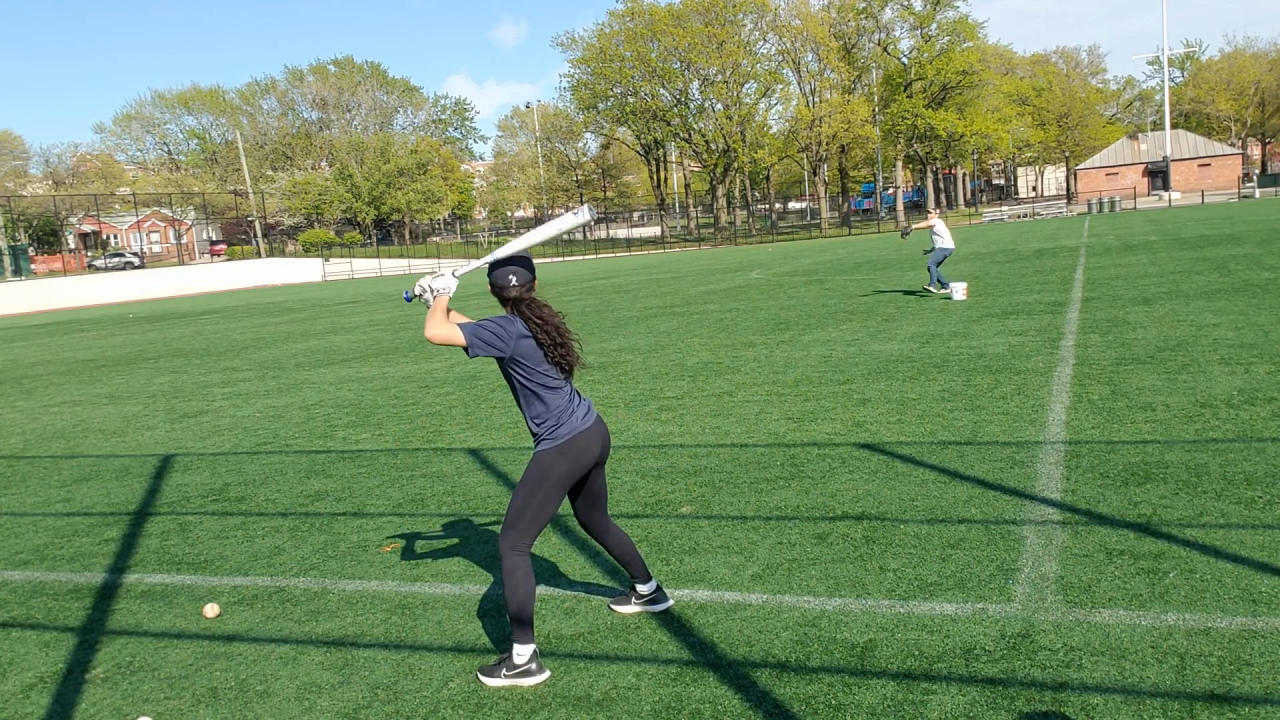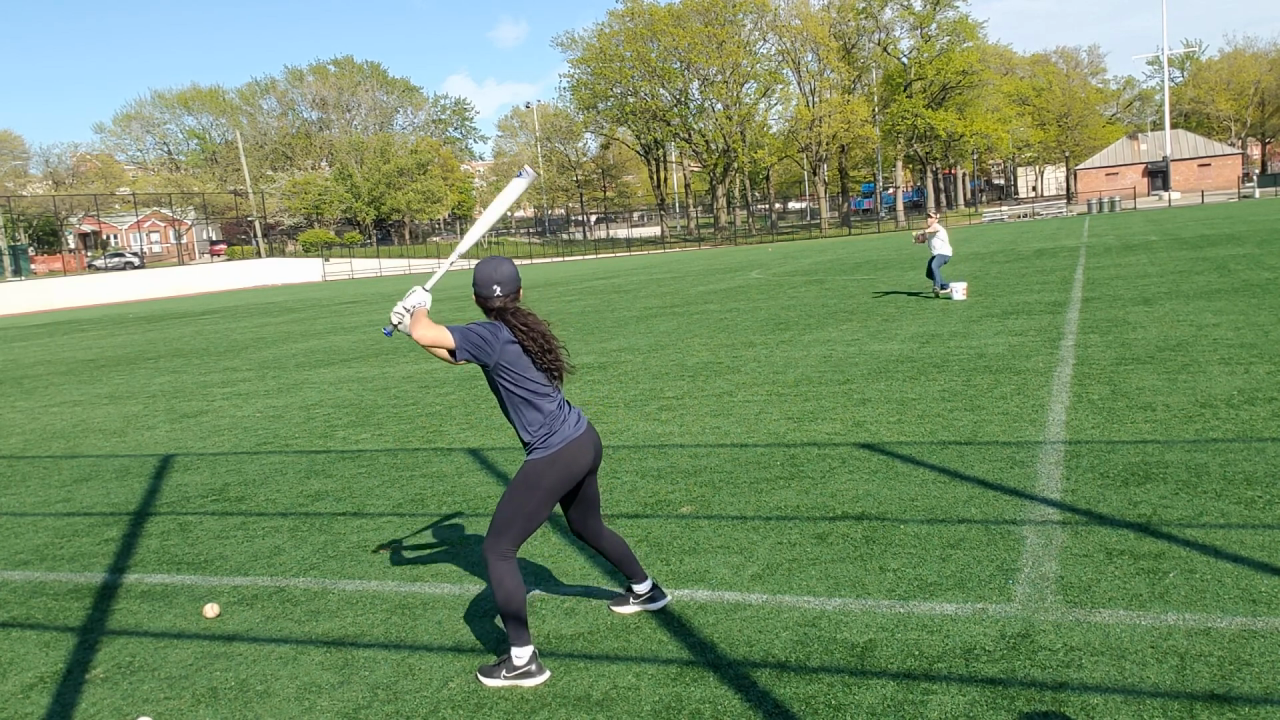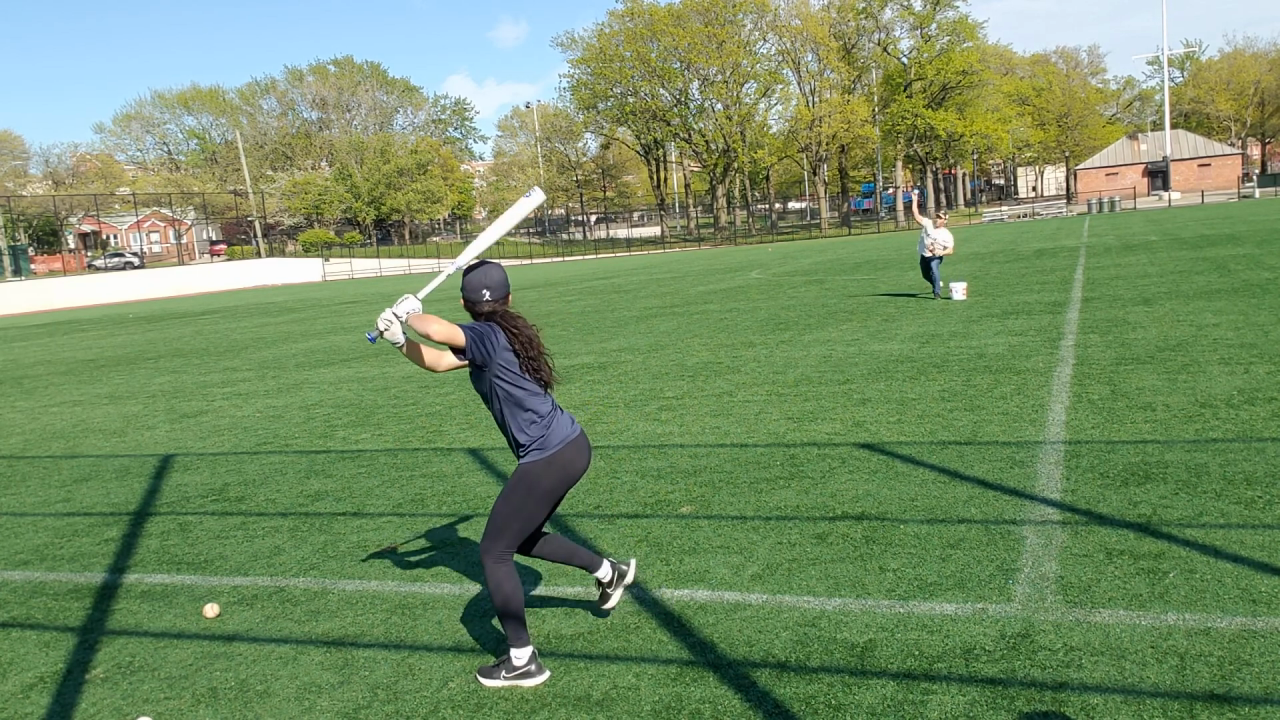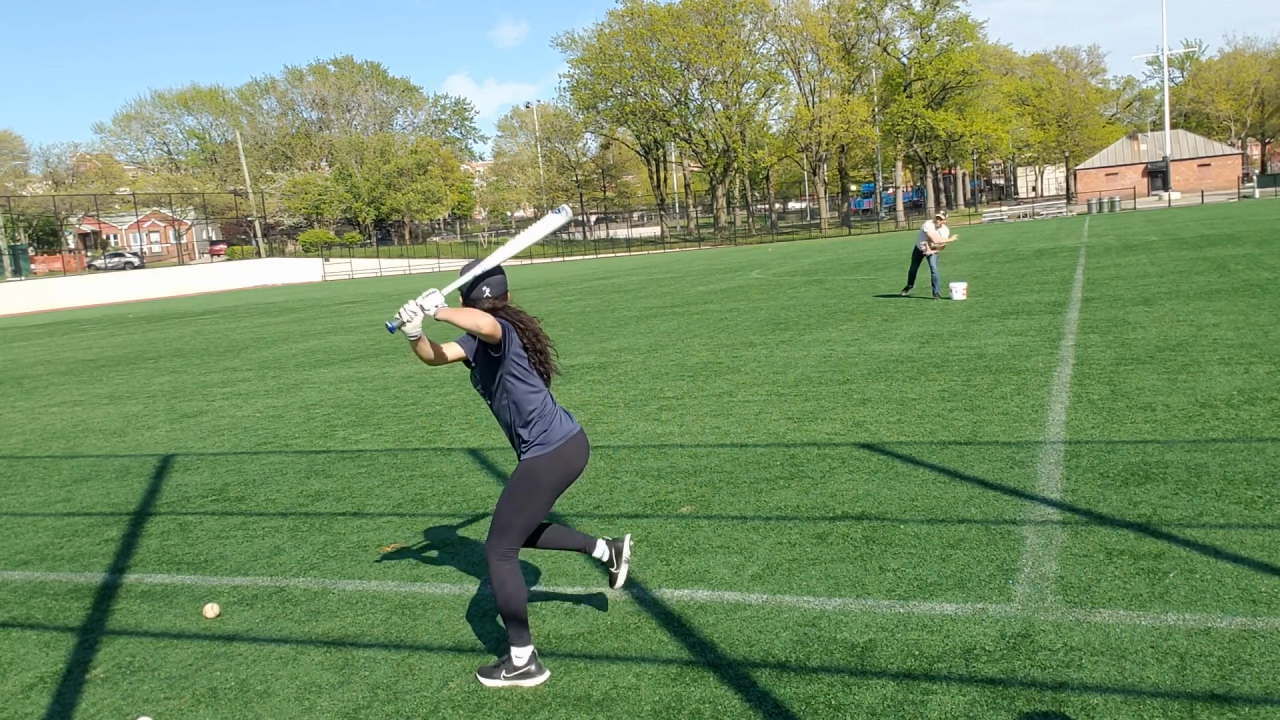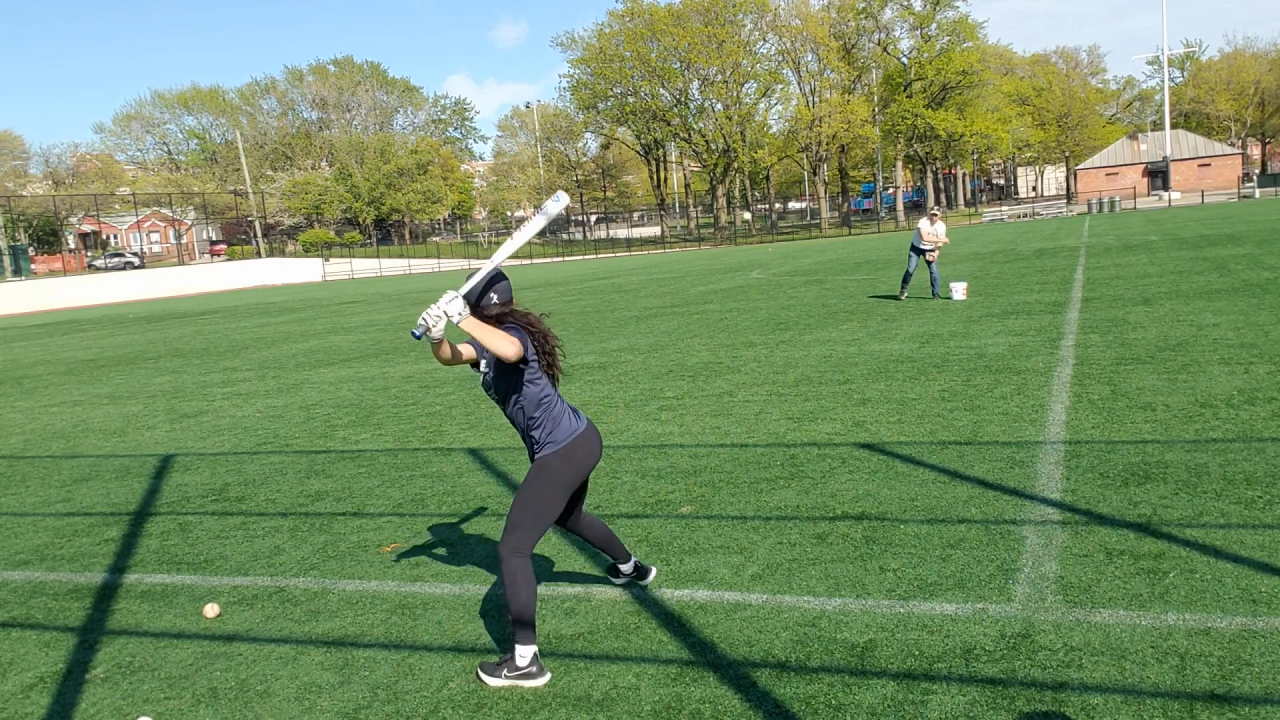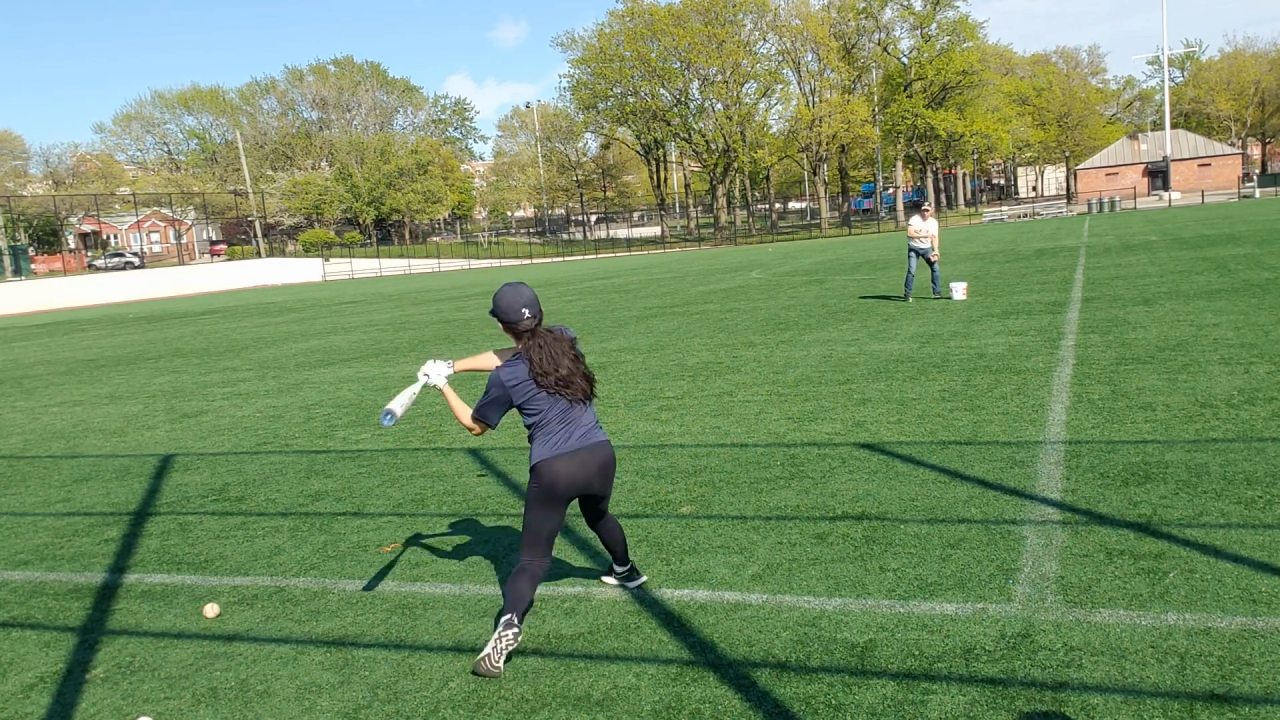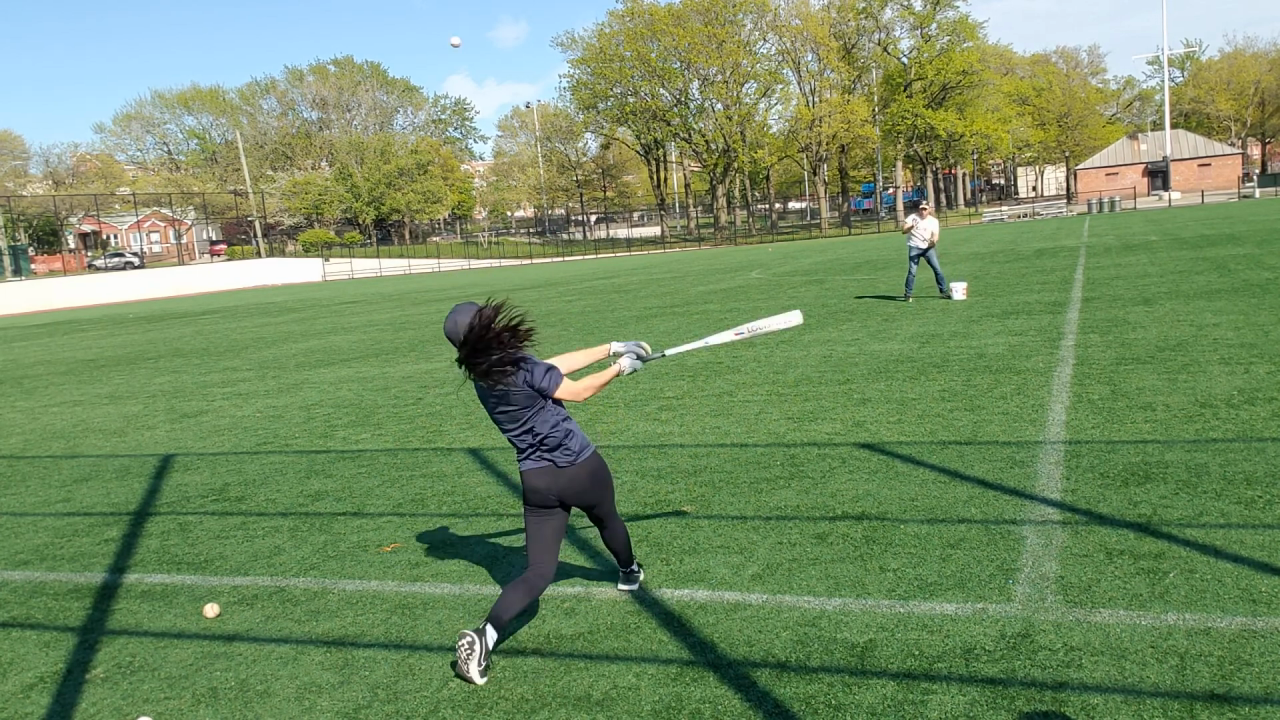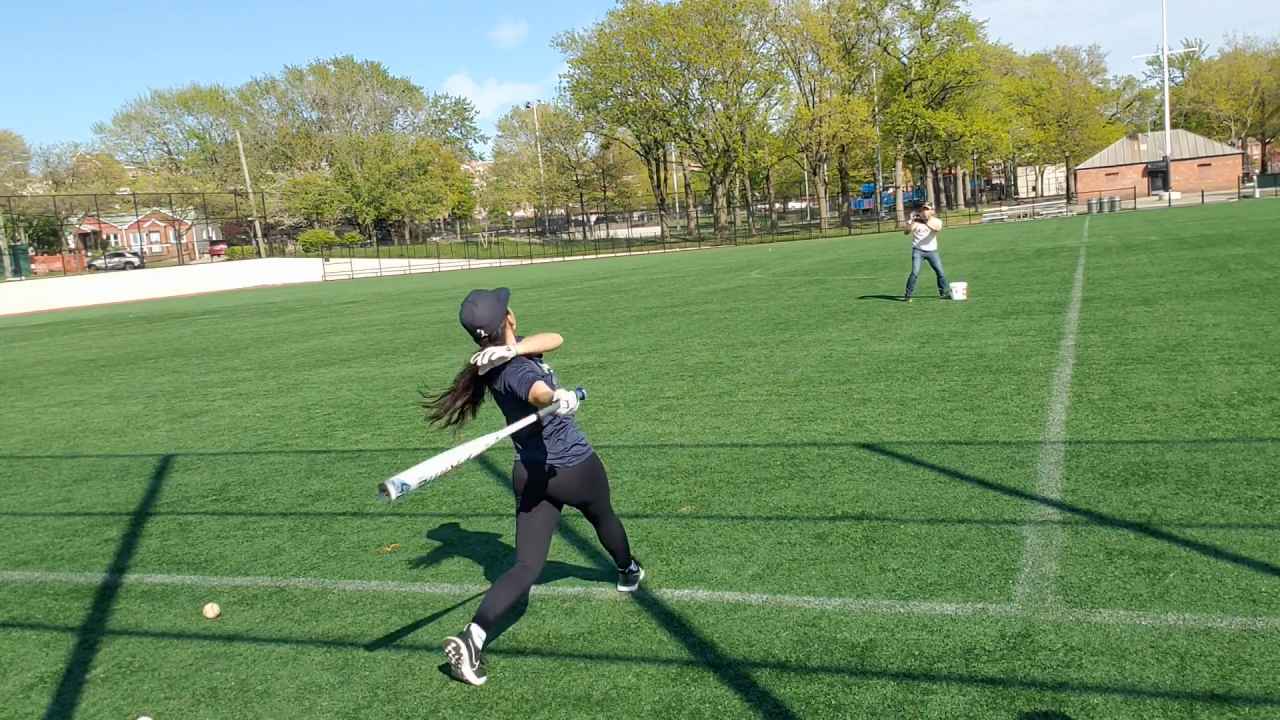
dt=0.2s
person 1, frame 1
left shoulder: (508, 329)
right shoulder: (537, 320)
left elbow: (434, 333)
right elbow: (477, 330)
left wrist: (443, 293)
right wrist: (439, 300)
left hip: (563, 448)
right hip: (592, 434)
left knee: (512, 544)
right knee: (595, 520)
left ankle: (524, 659)
right ankle: (649, 590)
person 1, frame 2
left shoulder: (493, 336)
right shoulder: (522, 329)
left elbow: (425, 336)
right elbow: (455, 353)
left wrist: (418, 308)
right wrist: (412, 319)
left hip: (554, 458)
right hip: (583, 442)
left knee: (497, 550)
right knee: (587, 527)
left ankle: (523, 660)
right ankle: (645, 590)
person 1, frame 3
left shoulder: (488, 335)
right shoulder: (501, 335)
left elbow: (442, 331)
right elbow: (437, 361)
left wrist: (411, 314)
right wrist: (400, 341)
left hip: (547, 461)
right hip: (572, 447)
left knee: (494, 553)
right knee: (523, 541)
left ankle: (523, 661)
right ankle: (609, 571)
person 1, frame 4
left shoulder: (500, 331)
right shoulder: (480, 340)
left elbow: (485, 323)
right elbow: (437, 355)
left wrist: (437, 309)
right wrist: (414, 333)
left hip: (550, 456)
right hip: (566, 444)
left knee: (499, 552)
right knee: (525, 532)
left ankle: (523, 662)
right ankle: (607, 550)
person 1, frame 5
left shoulder: (516, 337)
right shoulder: (492, 340)
left elbow: (509, 351)
right elbow: (450, 356)
left wrist: (460, 317)
right wrist: (436, 334)
left hip: (563, 453)
right hip: (580, 442)
left knee: (513, 550)
right knee: (568, 516)
left ankle: (525, 660)
right ankle: (630, 568)
person 1, frame 6
left shoulder: (506, 379)
right shoulder: (563, 338)
left elbow: (474, 426)
left wrist: (442, 384)
right wrist: (450, 367)
left hip: (553, 470)
right hip: (600, 455)
left knee: (534, 560)
right knee: (598, 515)
left ankle: (509, 624)
right ankle: (625, 571)
person 1, frame 7
left shoulder: (482, 380)
right shoulder: (521, 365)
left elbow: (551, 367)
right elbow: (575, 392)
left wrist: (610, 348)
right wrist: (619, 367)
left hip: (537, 481)
right hip: (582, 469)
left knee: (537, 571)
right knee: (607, 519)
left ankle: (483, 637)
right ankle: (629, 572)
person 1, frame 8
left shoulder: (495, 362)
right shoulder: (515, 369)
left elbow: (553, 340)
right elbow: (541, 393)
left wrist: (511, 349)
right wrist: (559, 399)
left hip: (531, 476)
right hip: (575, 469)
left knee: (526, 566)
right knee: (603, 516)
left ankle: (472, 638)
right ankle: (627, 572)
